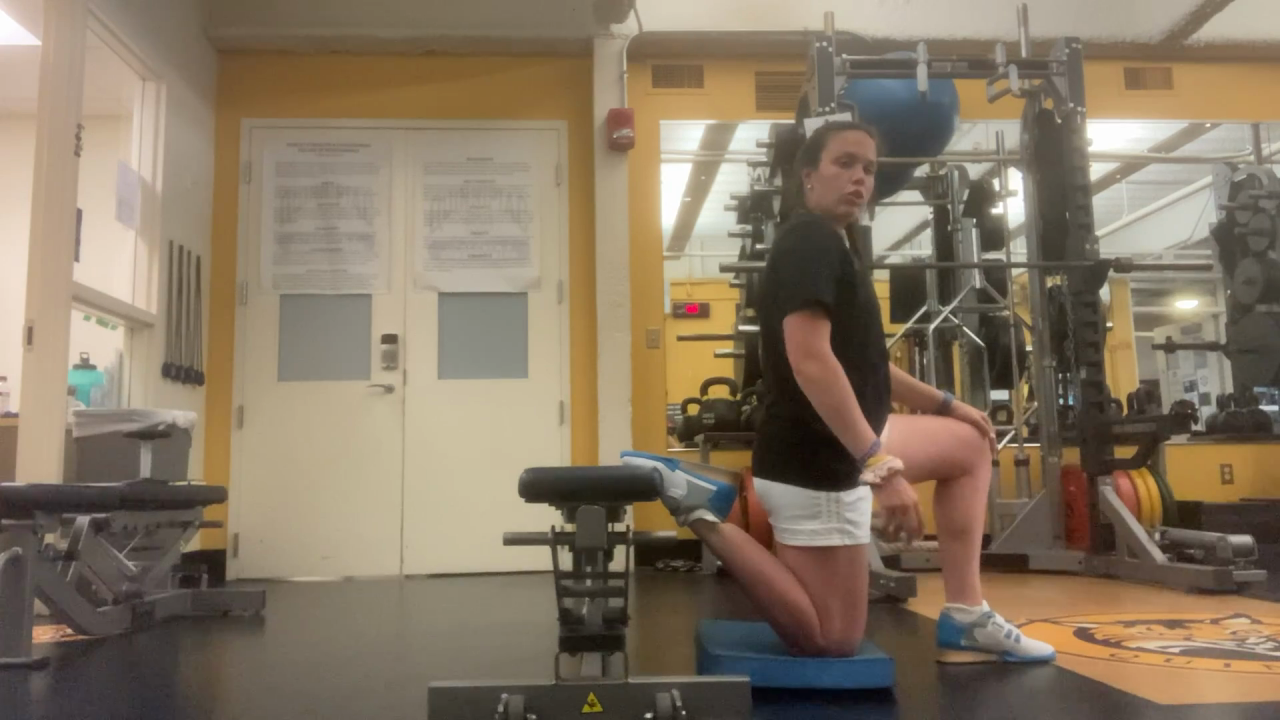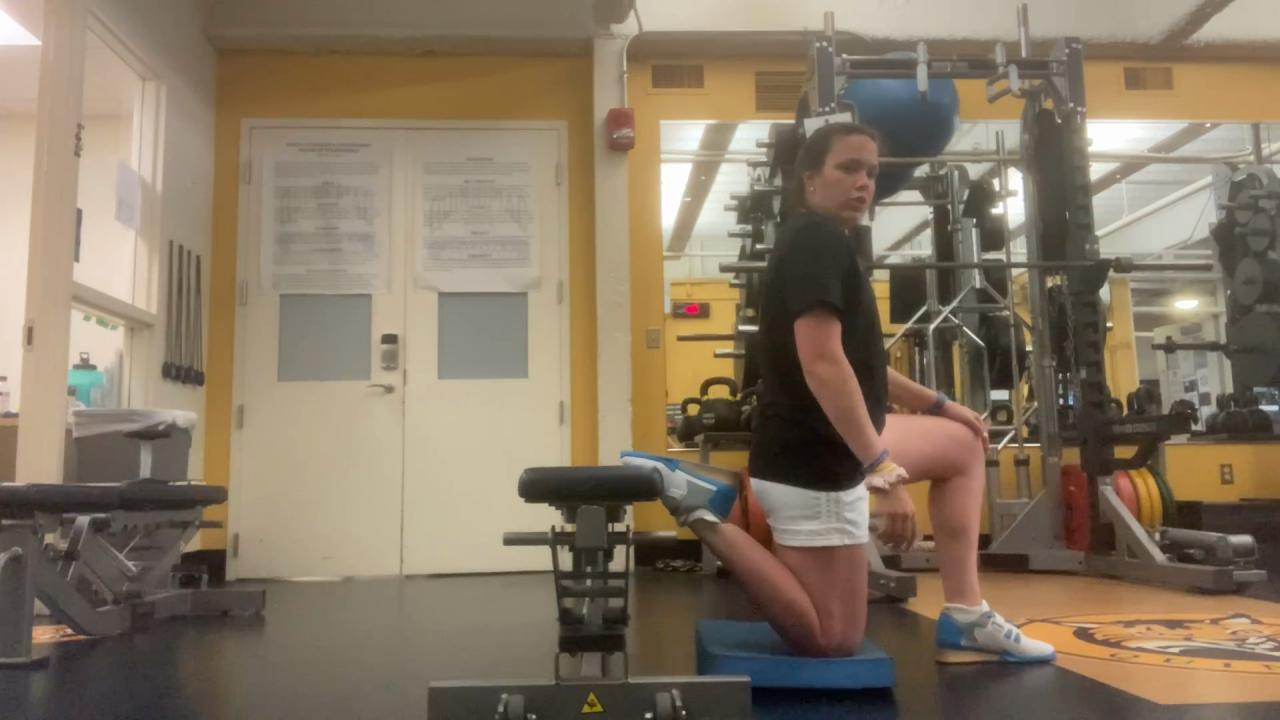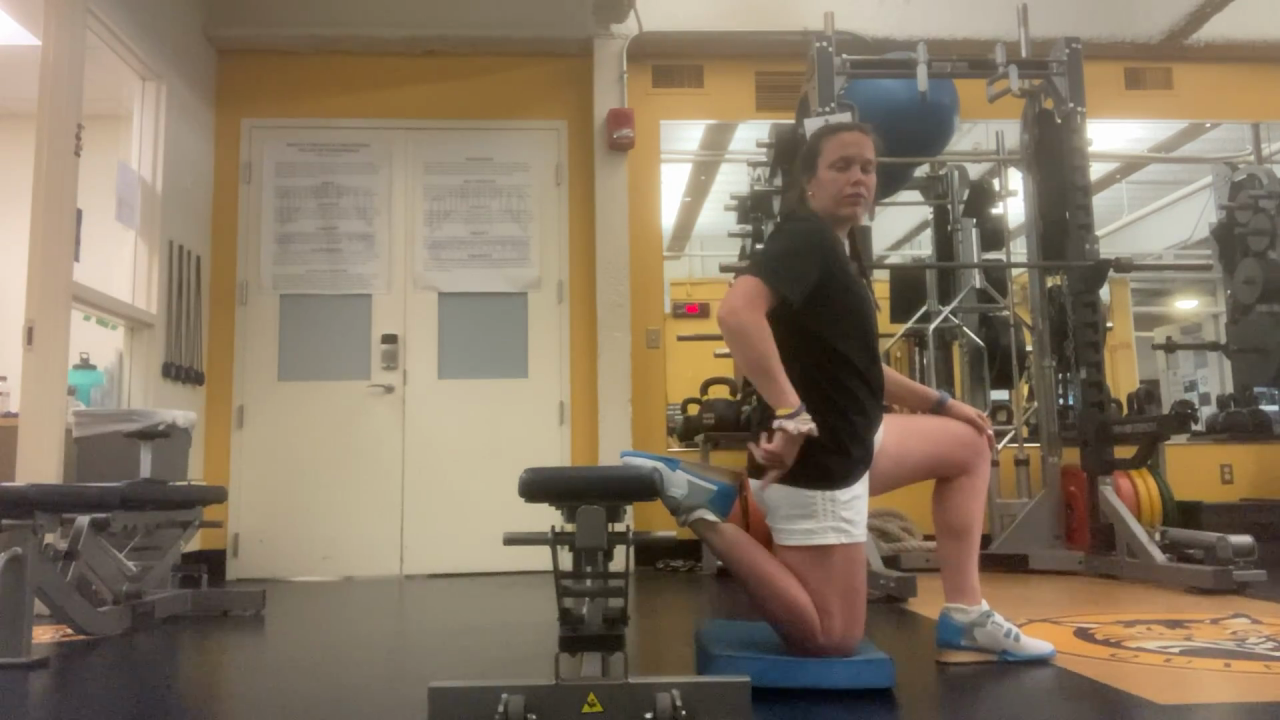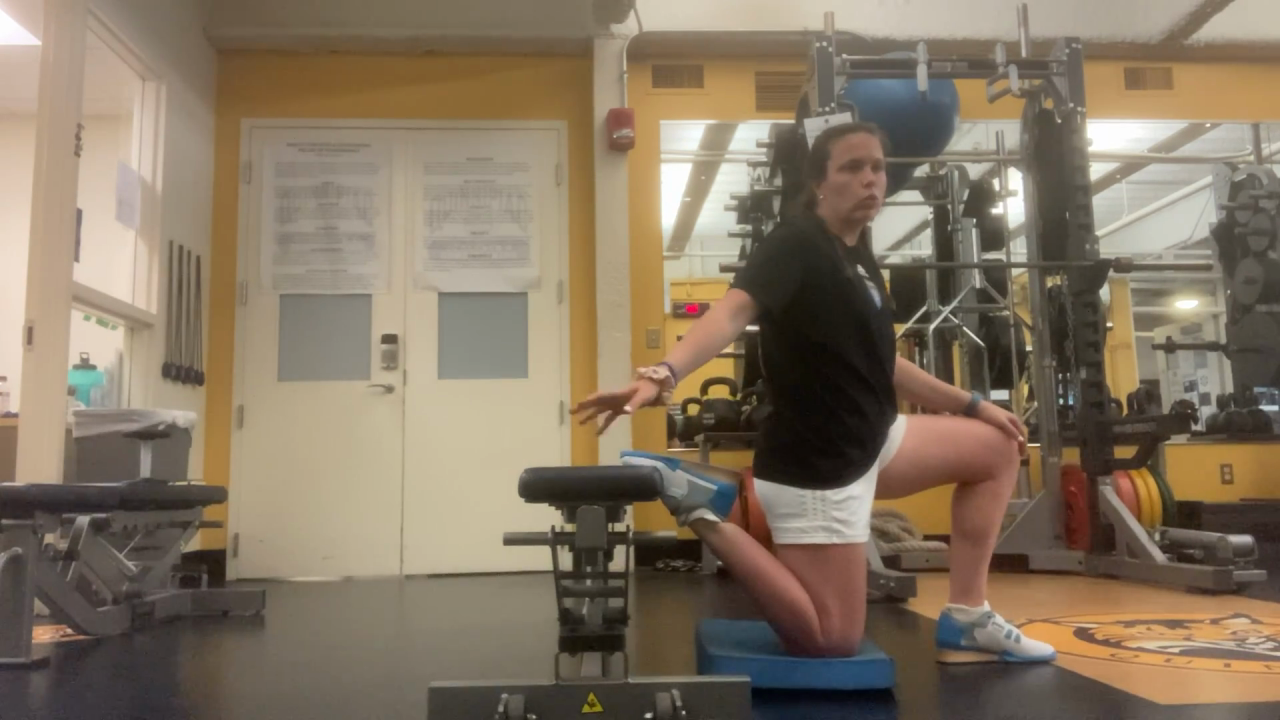
dt=1s
person 1, frame 1
left shoulder: (832, 246)
right shoulder: (810, 242)
left elbow: (860, 359)
right elbow: (812, 362)
left wrist: (945, 403)
right wrist: (883, 468)
left hip: (839, 441)
right hip: (813, 460)
left knee: (970, 444)
right knee: (832, 639)
left ankle: (965, 616)
right ankle: (707, 515)
person 1, frame 2
left shoulder: (820, 243)
right shoulder: (818, 241)
left elbow: (857, 361)
right elbow: (823, 365)
left wrist: (939, 403)
right wrist: (885, 474)
left hip: (828, 445)
right hip: (810, 461)
left knee: (963, 443)
right knee: (832, 640)
left ankle: (965, 617)
right ankle: (707, 515)
person 1, frame 3
left shoulder: (839, 251)
right shoulder: (805, 238)
right elbow: (736, 311)
left wrist: (940, 403)
right wrist: (791, 415)
left hip: (847, 441)
right hip: (810, 458)
left knee: (969, 442)
right knee: (832, 640)
left ankle: (965, 616)
right ankle: (708, 516)
person 1, frame 4
left shoulder: (860, 255)
right shoulder: (797, 244)
left elbow: (877, 362)
right elbow: (730, 313)
left wrist: (972, 404)
right wrist: (660, 375)
left hip: (869, 439)
right hip: (812, 462)
left knee: (997, 448)
right knee: (831, 642)
left ankle: (966, 618)
right ankle: (705, 516)
